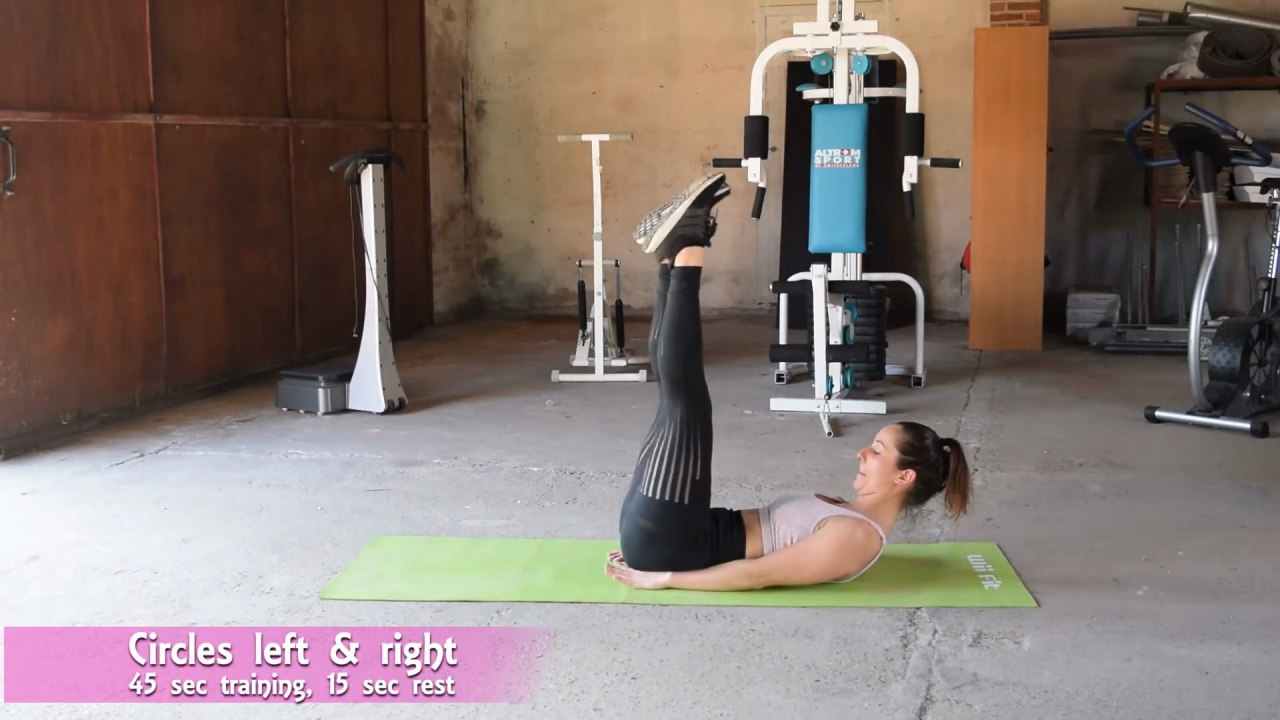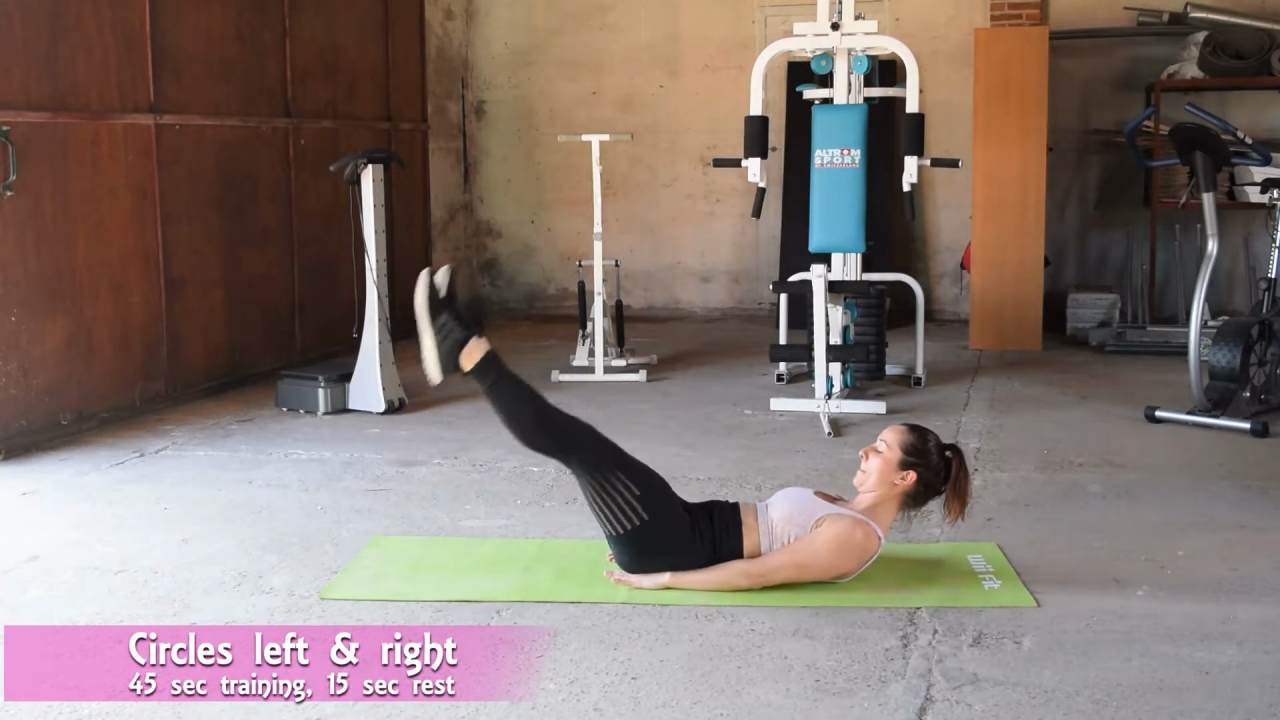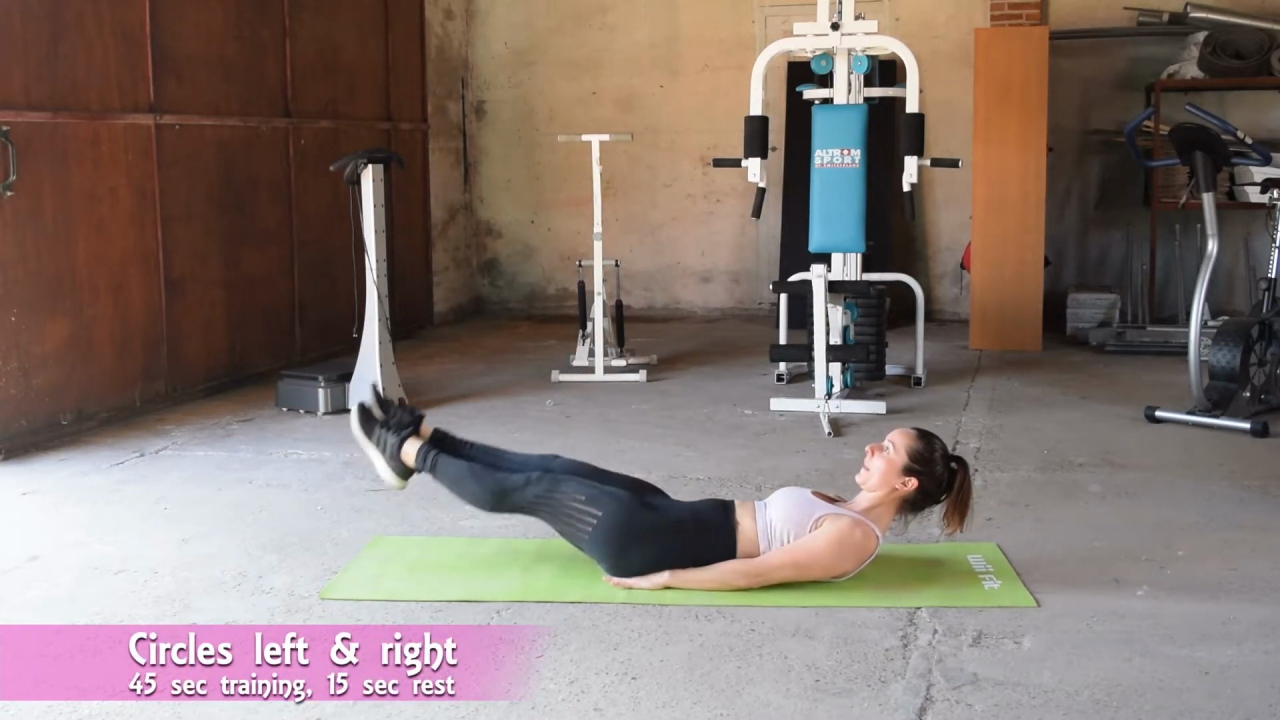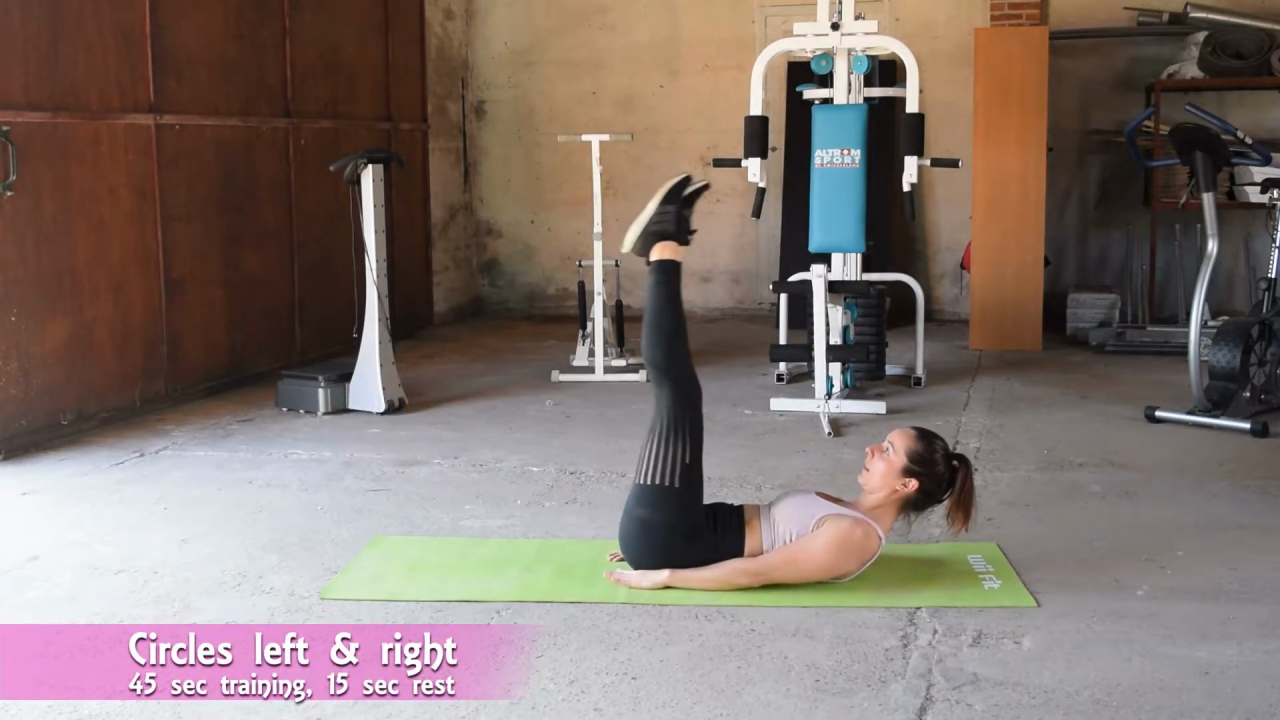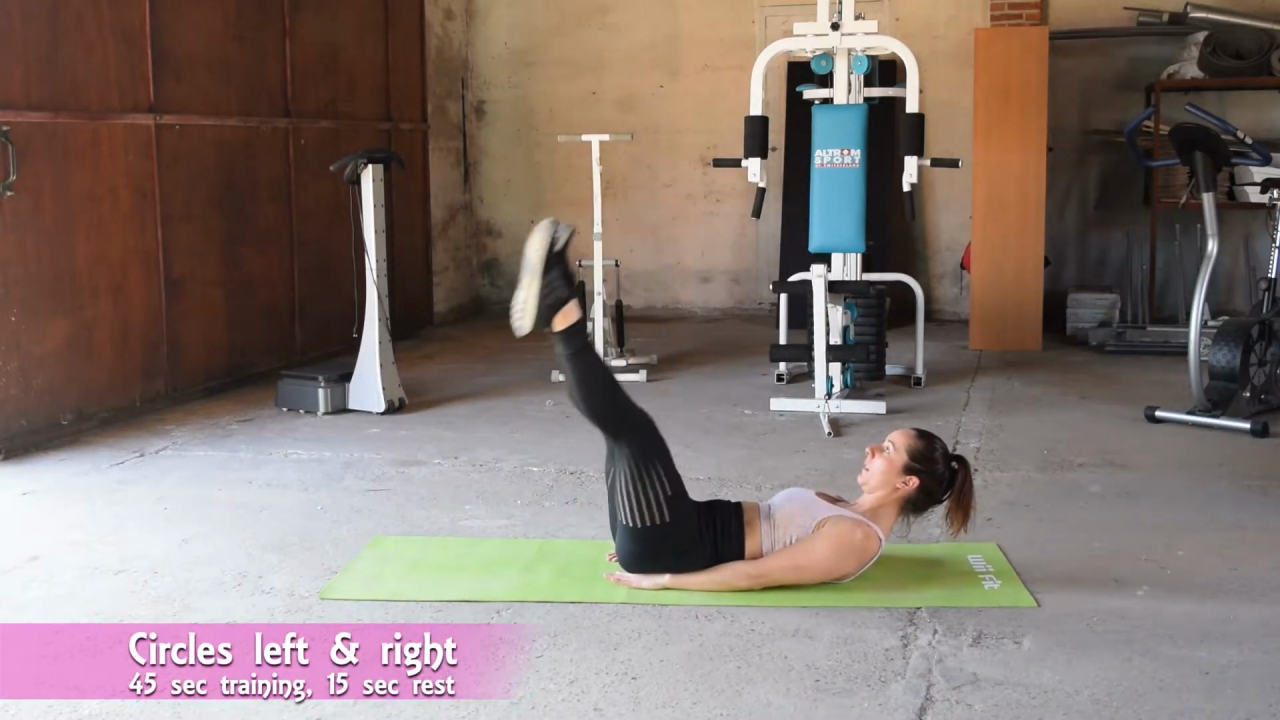
dt=0.5s
person 1, frame 1
left shoulder: (857, 537)
right shoulder: (852, 513)
left elbow: (758, 575)
left wrist: (659, 578)
left hip: (664, 549)
left knee: (685, 396)
left ankle: (687, 251)
person 1, frame 2
left shoulder: (857, 537)
right shoulder: (849, 510)
left elbow: (761, 573)
left wrist: (664, 578)
left hip: (683, 541)
right hip: (697, 526)
left knee: (579, 445)
right knee: (581, 445)
left ankle: (464, 352)
right ankle: (464, 352)
person 1, frame 3
left shoulder: (853, 537)
right shoulder: (850, 511)
left elbow: (758, 571)
left wrist: (661, 579)
left hip: (665, 543)
right hip: (686, 518)
left knee: (538, 488)
right knee: (556, 471)
left ankle: (411, 451)
right ankle: (418, 440)
person 1, frame 4
left shoulder: (855, 537)
right shoulder: (855, 514)
left elbow: (757, 573)
left wrist: (660, 576)
left hip: (664, 548)
left knee: (676, 387)
left ankle: (664, 249)
person 1, frame 5
left shoulder: (856, 539)
right shoulder: (851, 512)
left elbow: (757, 575)
left wrist: (661, 579)
left hip: (668, 550)
right hip: (690, 526)
left knee: (629, 429)
left ankle: (561, 310)
right ankle: (559, 307)
